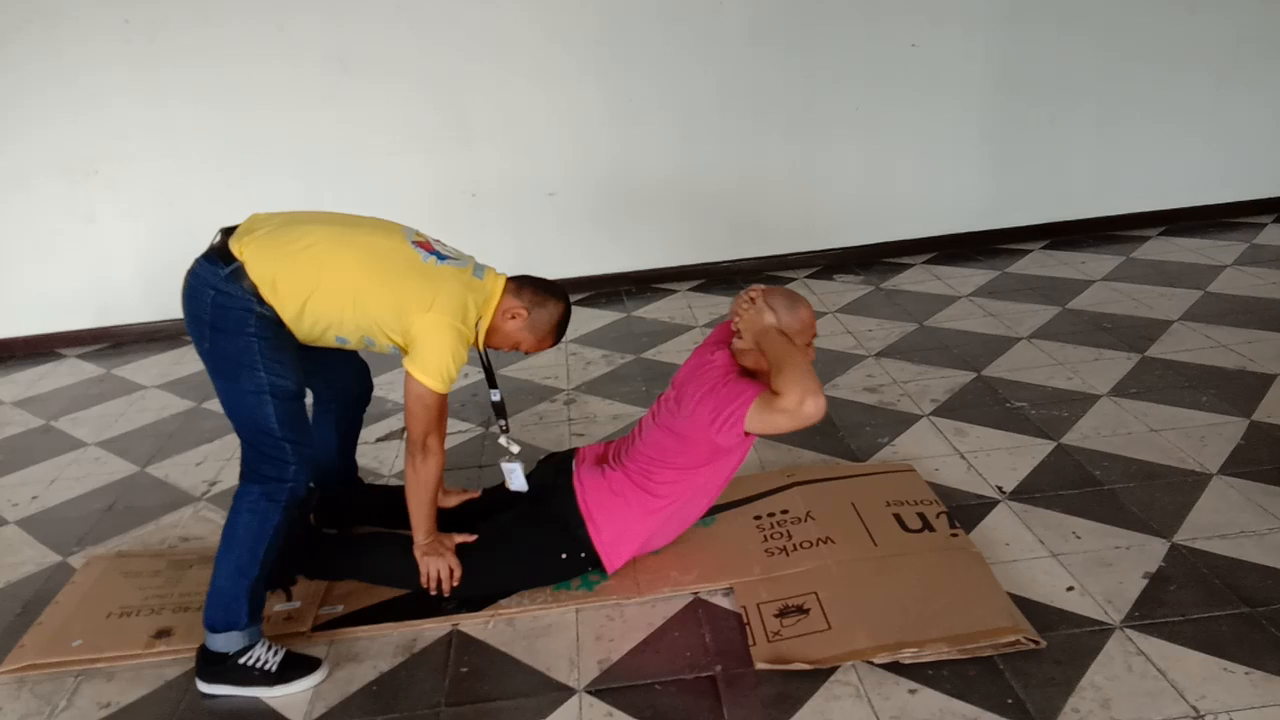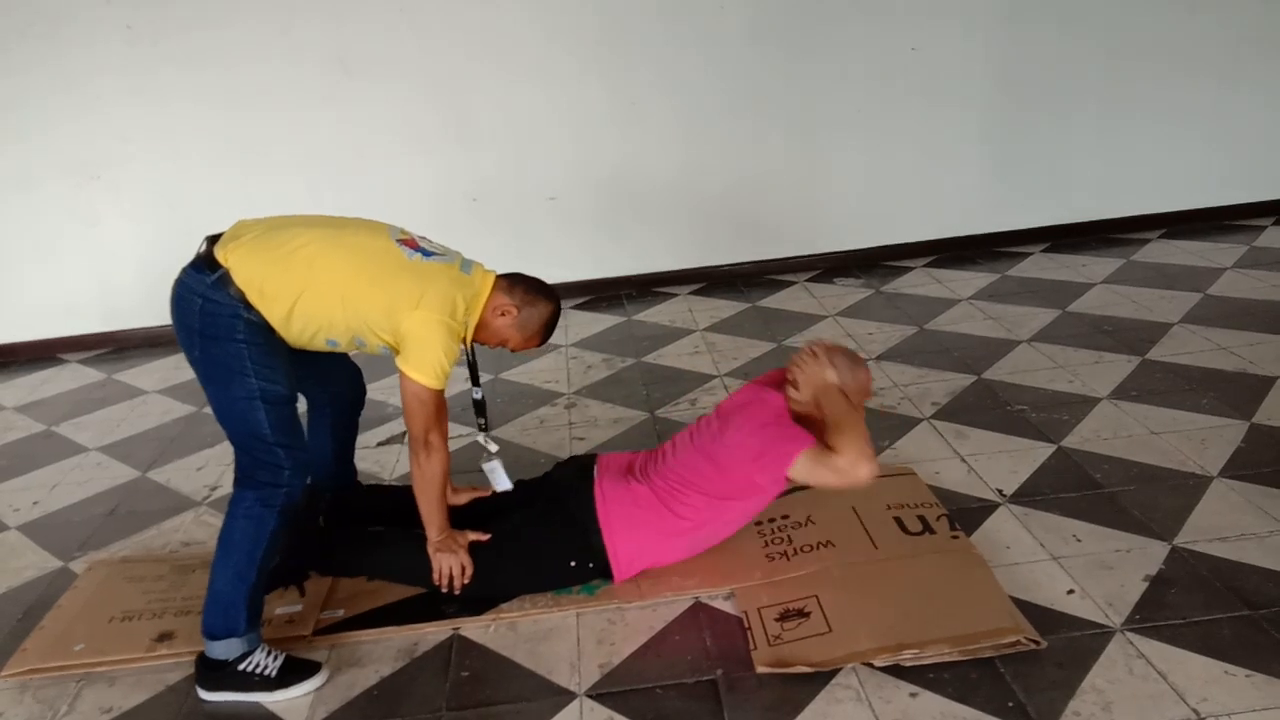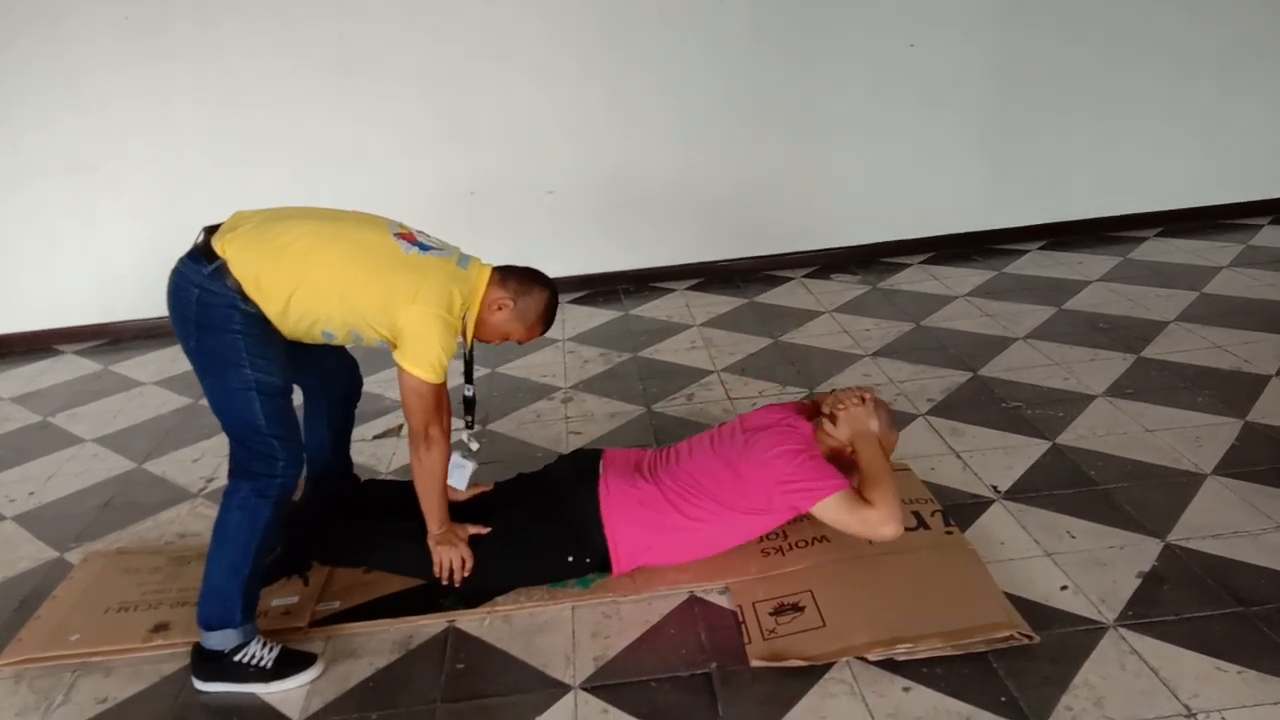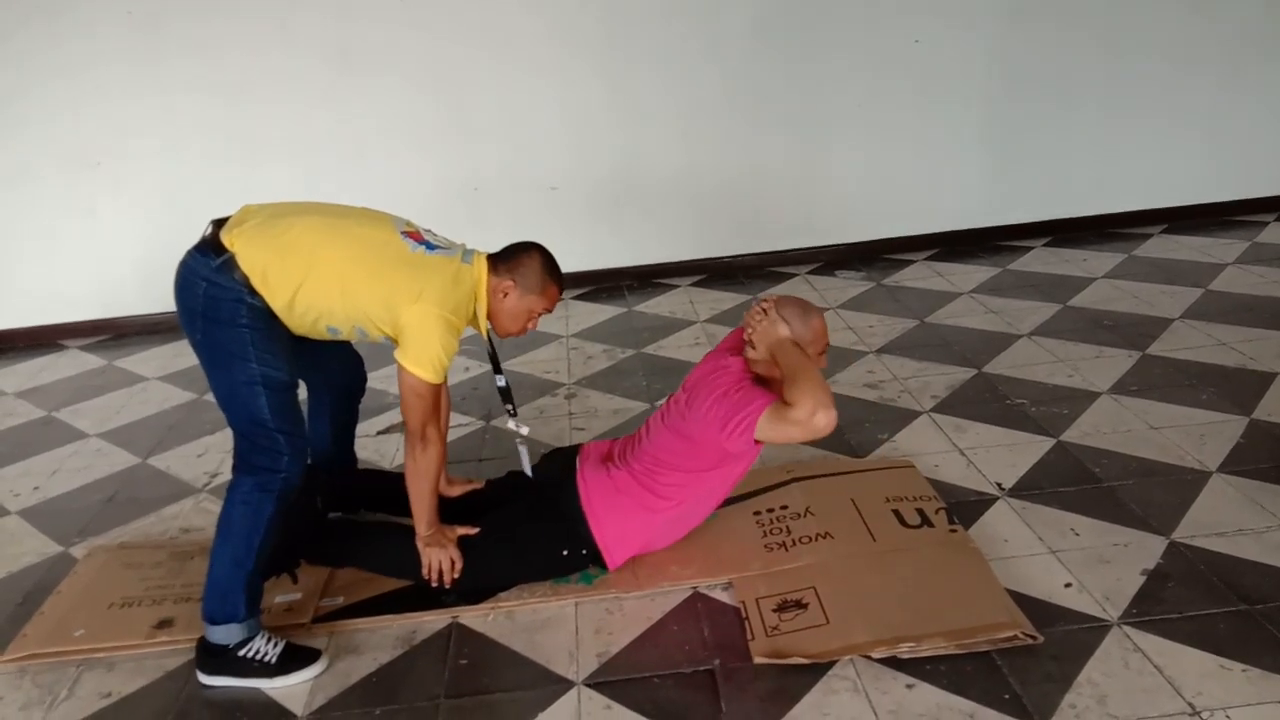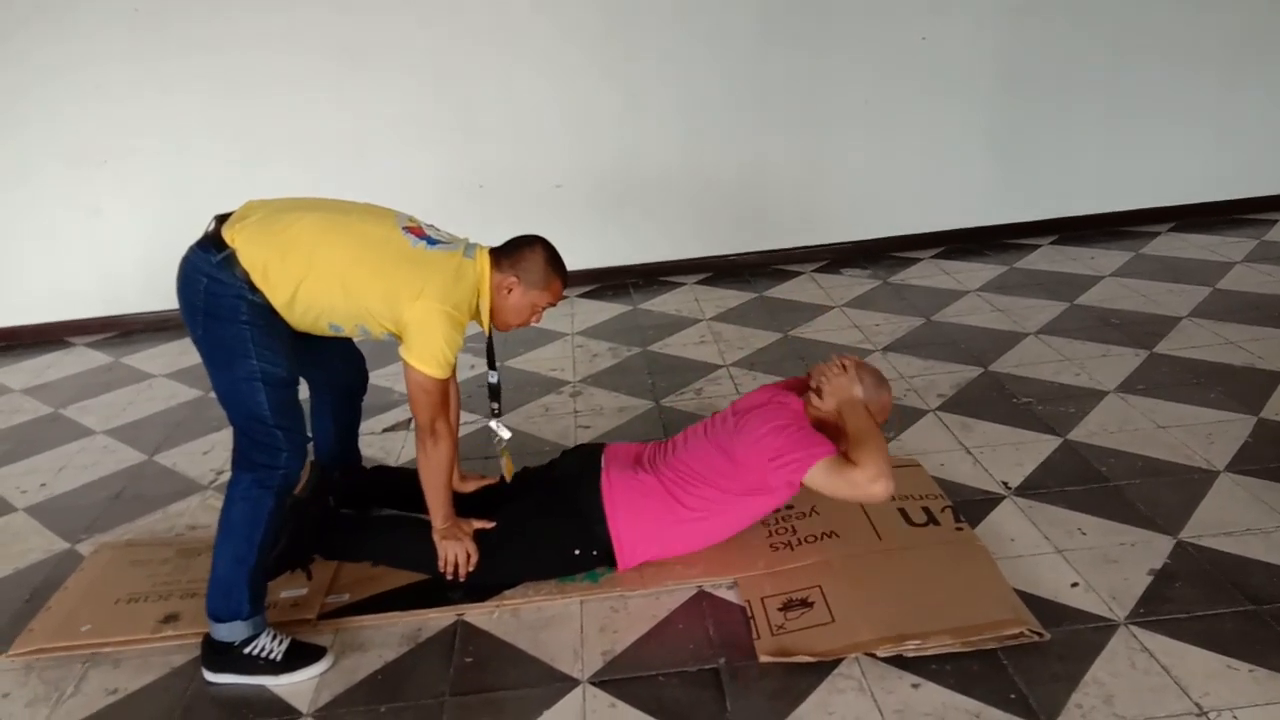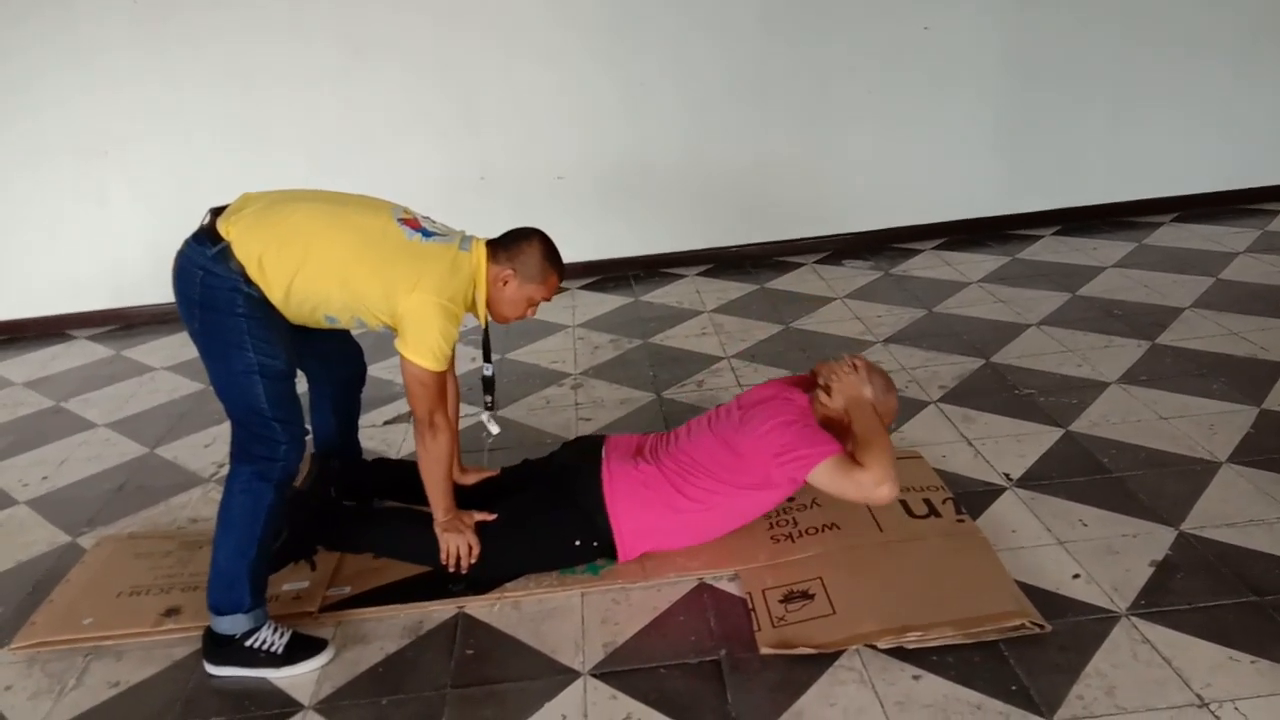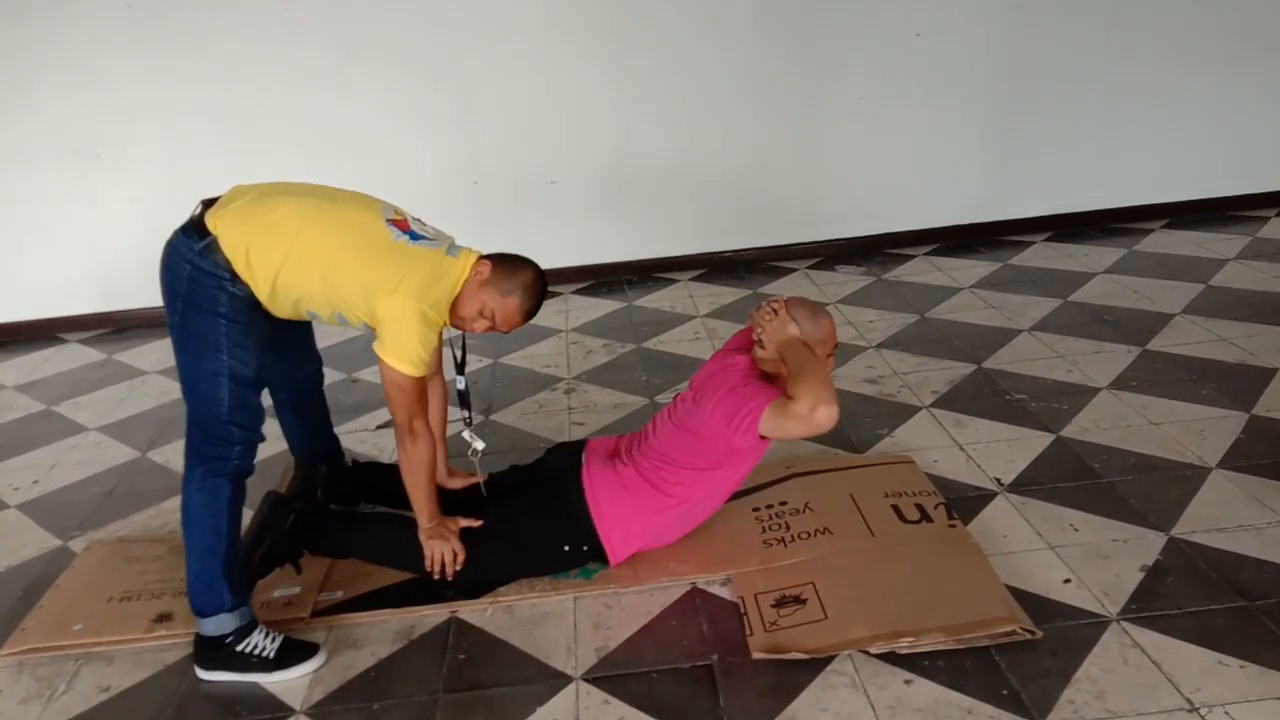
dt=0.7s
person 1, frame 1
left shoulder: (724, 346)
right shoulder: (727, 394)
right elbow: (807, 404)
right wrist: (770, 330)
left hip: (572, 479)
right hip: (577, 533)
left knee: (445, 519)
left ankle: (322, 503)
right ankle: (296, 552)
person 1, frame 2
left shoulder: (771, 392)
right shoulder: (774, 436)
left elbow: (800, 378)
right elbow: (857, 466)
right wrist: (832, 396)
left hip: (589, 484)
right hip: (590, 542)
left knee: (459, 519)
left ankle: (327, 507)
right ankle: (305, 550)
person 1, frame 3
left shoulder: (791, 416)
right shoulder: (796, 461)
right elbow: (884, 521)
left wrist: (836, 408)
right wrist: (866, 436)
left hip: (594, 477)
right hip: (593, 534)
left knee: (457, 513)
left ankle: (325, 504)
right ankle: (311, 536)
person 1, frame 4
left shoulder: (733, 355)
right shoulder: (739, 402)
left elbow: (759, 334)
right elbow: (818, 418)
right wrist: (781, 342)
left hip: (575, 474)
right hip: (578, 530)
left knee: (450, 508)
left ankle: (322, 494)
right ankle: (301, 536)
person 1, frame 5
left shoulder: (784, 396)
right shoulder: (789, 436)
left elbow: (815, 384)
right elbow: (873, 482)
right wrist: (851, 406)
left hip: (596, 472)
right hip: (594, 528)
left knee: (468, 506)
left ankle: (337, 493)
right ankle: (317, 531)
person 1, frame 6
left shoulder: (789, 392)
right shoulder: (795, 433)
left elbow: (818, 378)
right elbow: (878, 484)
right wrist: (860, 406)
left hip: (596, 465)
right hip: (595, 518)
left knee: (469, 498)
left ankle: (339, 483)
right ankle: (317, 522)
person 1, frame 7
left shoulder: (743, 353)
right shoulder: (745, 396)
left elbow: (768, 325)
right elbow: (818, 412)
right wrist: (793, 342)
left hip: (580, 469)
right hip: (582, 523)
left knee: (459, 501)
right knee: (450, 560)
left ankle: (333, 481)
right ankle: (300, 527)
person 2, frame 1
left shoulder: (469, 283)
right shoulder: (447, 321)
left elbow: (432, 406)
right elbow: (424, 444)
left wrist: (436, 491)
right wrist: (426, 541)
left hip: (256, 266)
right hip: (232, 298)
left knee: (346, 384)
right knee: (282, 468)
right ankle: (229, 647)
person 2, frame 2
left shoulder: (458, 280)
right shoulder: (438, 317)
left elbow: (431, 399)
right elbow: (426, 440)
left wrist: (444, 491)
right wrist: (439, 536)
left hip: (244, 273)
right hip: (221, 306)
left knee: (340, 390)
right knee: (277, 473)
right ankle: (227, 654)
person 2, frame 3
left shoulder: (454, 275)
right shoulder: (434, 312)
left elbow: (434, 394)
right elbow: (426, 433)
left wrist: (443, 485)
right wrist: (439, 530)
left hip: (242, 263)
right hip: (217, 296)
left knee: (336, 382)
right knee: (272, 464)
right ankle: (223, 645)
person 2, frame 4
left shoulder: (458, 271)
right shoulder: (438, 309)
left elbow: (435, 389)
right elbow: (421, 433)
left wrist: (441, 481)
right wrist: (427, 532)
left hip: (253, 259)
right hip: (225, 289)
left knee: (341, 378)
right knee: (275, 459)
right ankle: (228, 639)
person 2, frame 5
left shoulder: (461, 266)
right shoulder: (440, 304)
left elbow: (443, 387)
right elbow: (432, 427)
left wrist: (454, 478)
right wrist: (444, 525)
left hip: (255, 255)
right hip: (227, 286)
left knee: (342, 377)
right knee: (275, 455)
right ankle: (233, 636)
person 2, frame 6
left shoulder: (457, 258)
right shoulder: (435, 297)
left elbow: (442, 377)
right elbow: (431, 421)
left wrist: (454, 469)
right wrist: (445, 518)
left hip: (254, 246)
right hip: (222, 278)
left knee: (341, 370)
right knee: (273, 449)
right ankle: (234, 629)
person 2, frame 7
left shoulder: (444, 265)
right shoulder: (413, 301)
left elbow: (430, 378)
right elbow: (412, 427)
left wrist: (441, 471)
right wrist: (430, 524)
left hip: (247, 245)
right hip: (211, 269)
left knee: (302, 387)
right knee: (225, 447)
right ankle: (222, 633)
